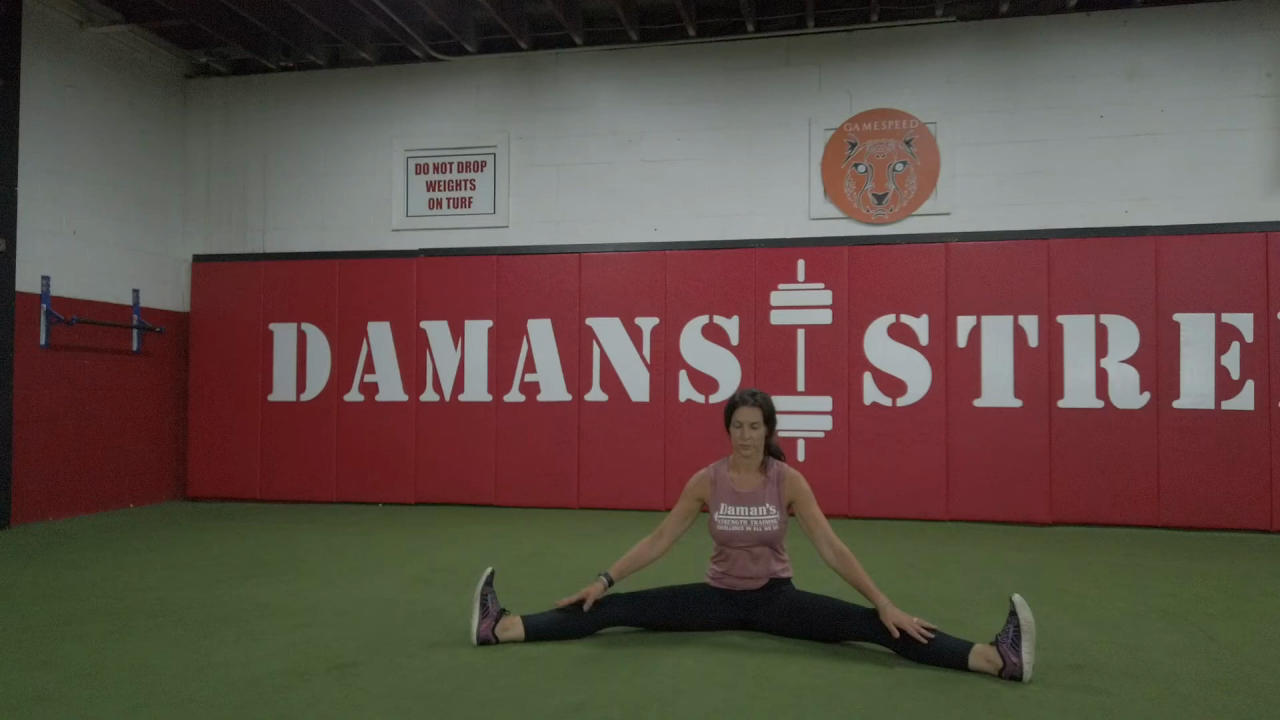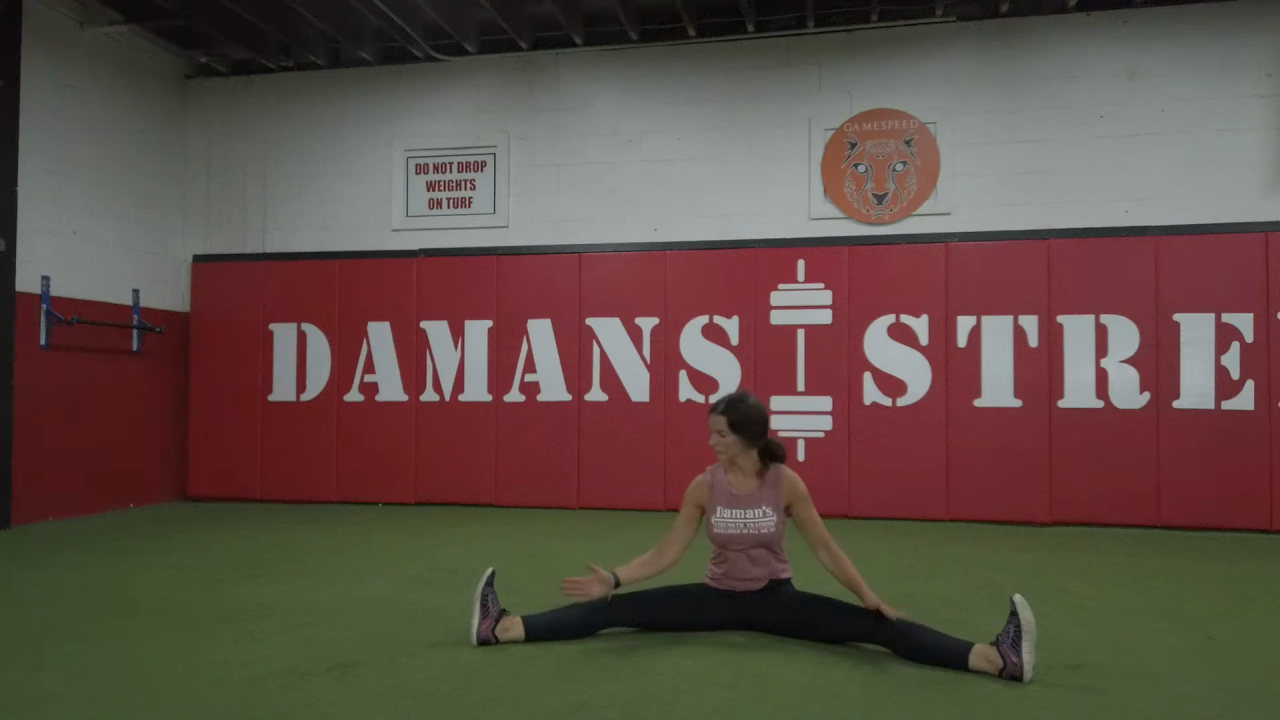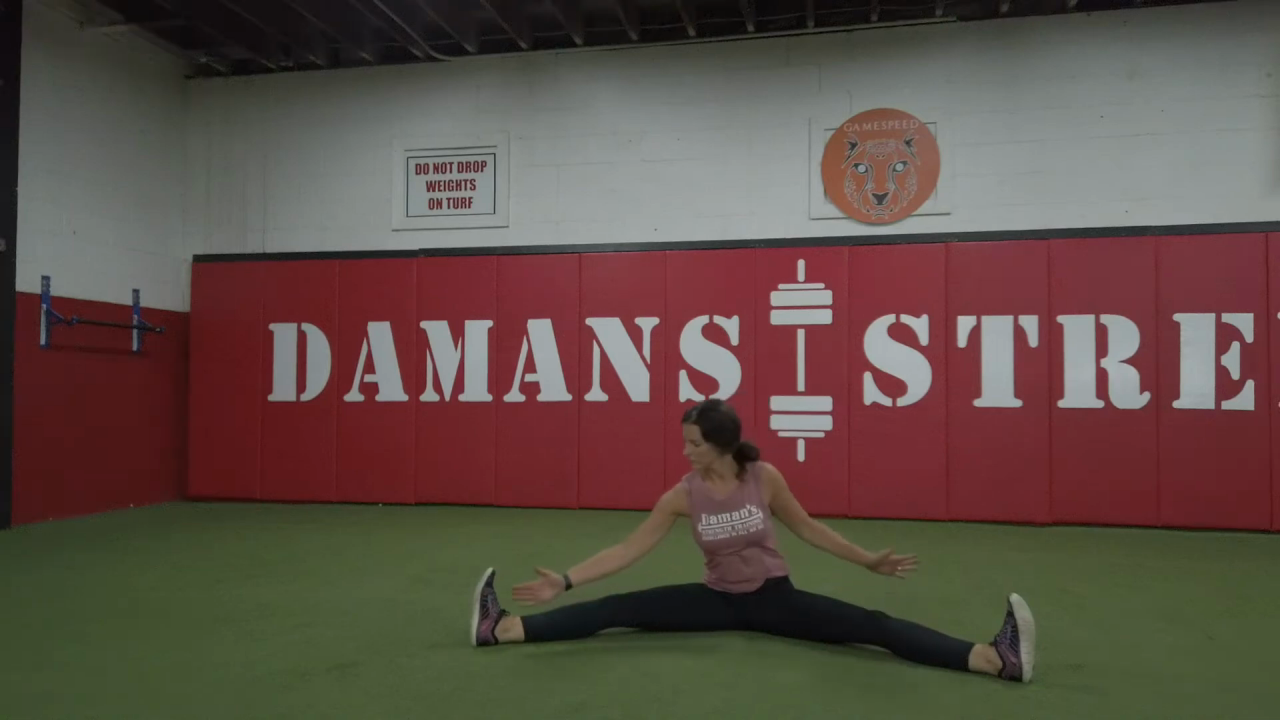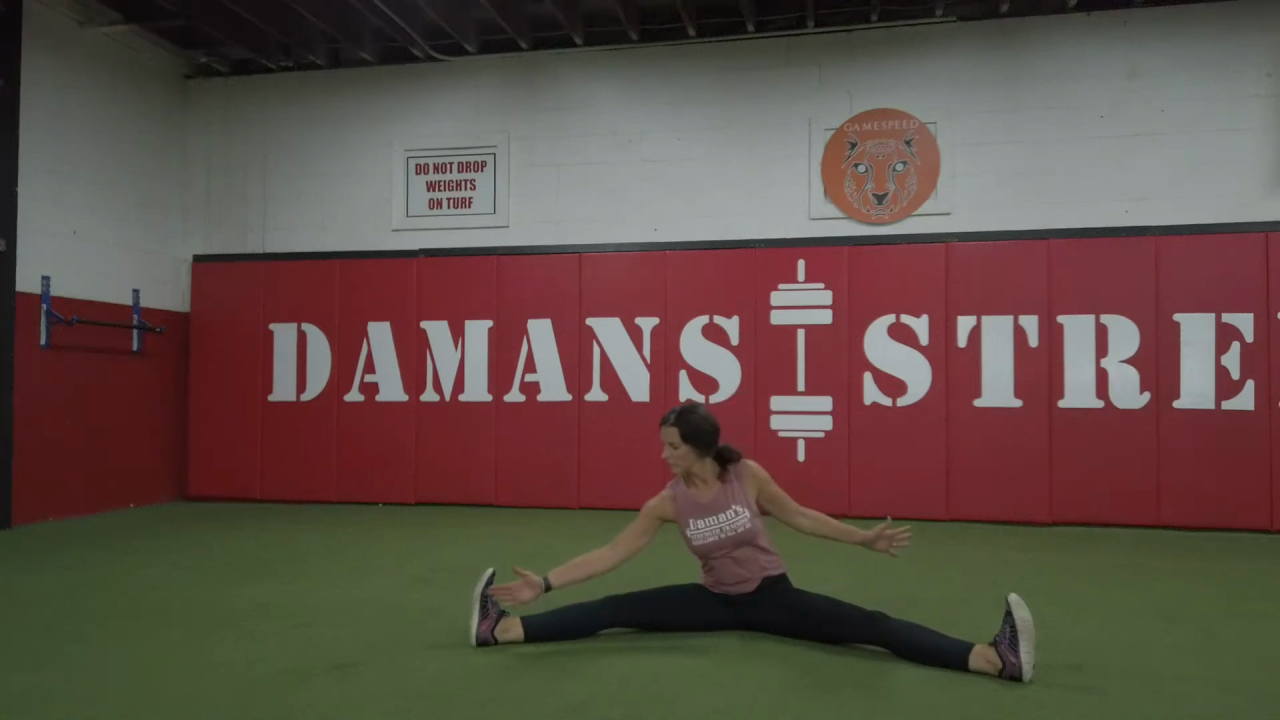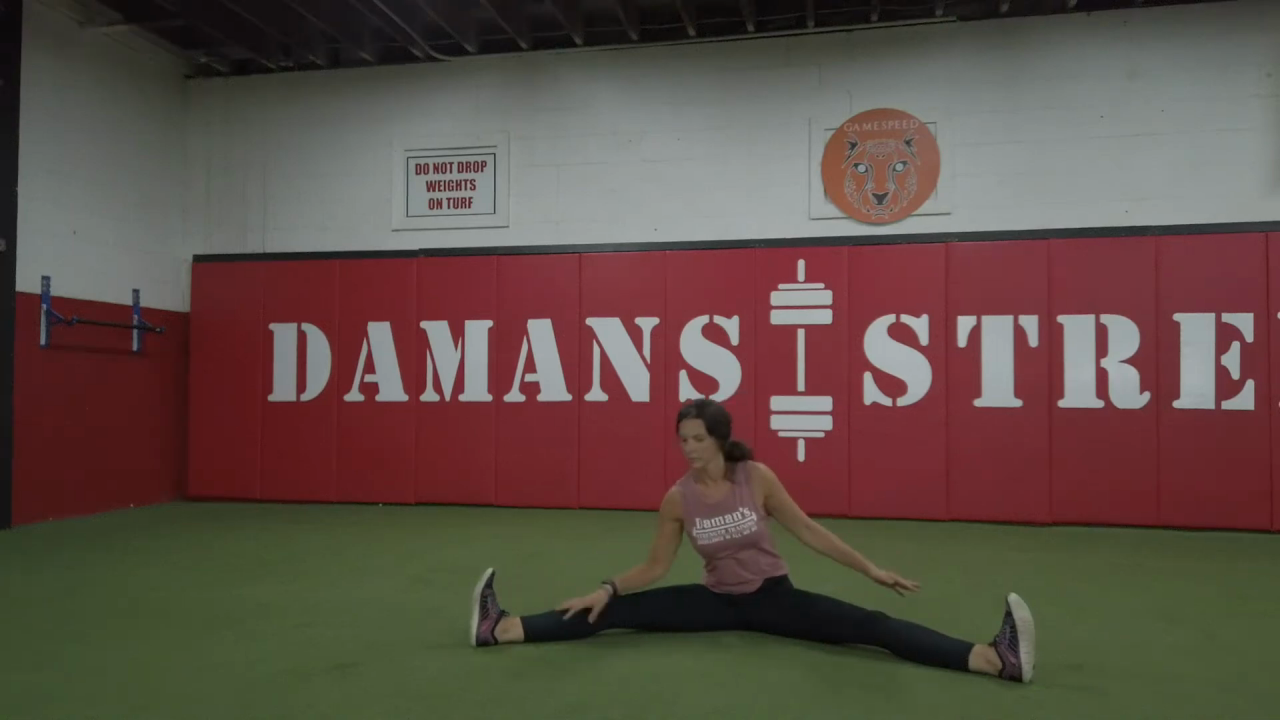
dt=0.5s
person 1, frame 1
left shoulder: (789, 481)
right shoulder: (705, 481)
left elbow: (831, 547)
right elbow: (658, 541)
left wrist: (885, 603)
right wrist: (602, 580)
left hip: (775, 597)
right hip: (719, 596)
left knee: (868, 625)
right knee: (616, 608)
left ankle: (996, 658)
right ankle: (501, 627)
person 1, frame 2
left shoulder: (786, 483)
right shoulder: (703, 486)
left elbow: (826, 548)
right elbow: (666, 551)
left wrist: (873, 598)
right wrist: (611, 580)
left hip: (775, 598)
right hip: (719, 598)
left knee: (868, 625)
right knee: (618, 610)
left ankle: (997, 659)
right ankle: (502, 628)
person 1, frame 3
left shoulder: (765, 477)
right shoulder: (682, 495)
left elbow: (807, 527)
right elbow: (627, 550)
left wrist: (869, 561)
right wrist: (564, 581)
left hip: (773, 596)
right hip: (718, 599)
left knee: (870, 626)
right knee: (618, 610)
left ankle: (997, 659)
right ankle: (501, 629)
person 1, frame 4
left shoulder: (748, 475)
right shoulder: (667, 502)
left elbow: (797, 515)
right elbow: (610, 552)
left wrist: (864, 538)
right wrist: (543, 583)
left hip: (770, 595)
right hip: (715, 601)
left knee: (868, 626)
right knee: (616, 610)
left ankle: (995, 659)
right ankle: (501, 629)
person 1, frame 5
left shoulder: (757, 478)
right shoulder: (677, 497)
left elbow: (809, 531)
right elbow: (654, 566)
left wrist: (870, 568)
right wrist: (606, 589)
left hip: (772, 596)
right hip: (716, 600)
left knee: (870, 625)
right knee: (613, 614)
left ankle: (997, 658)
right ankle: (501, 628)
